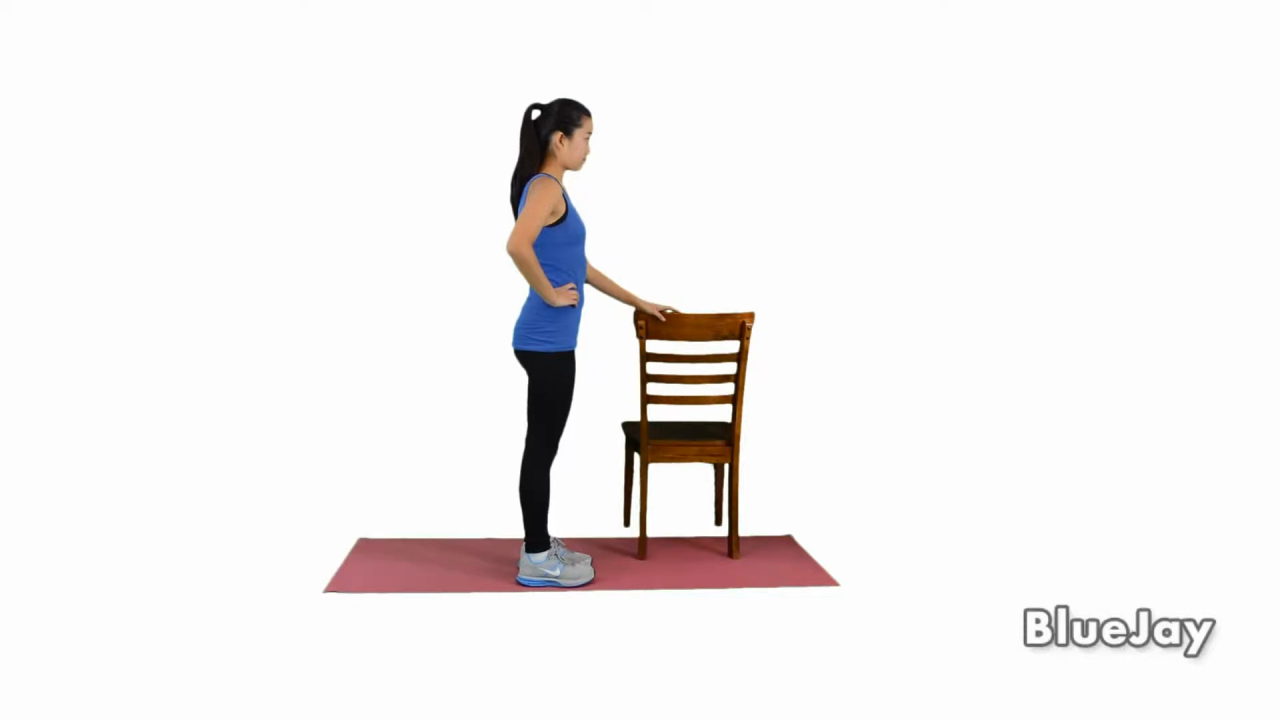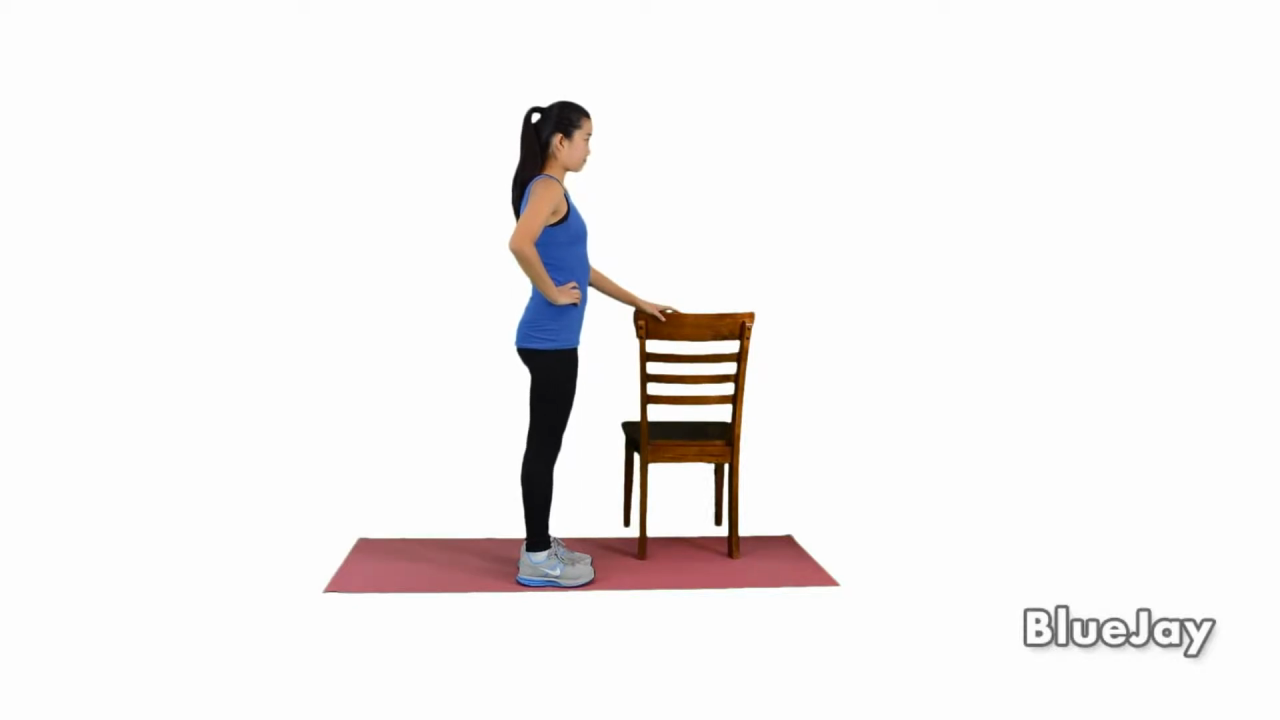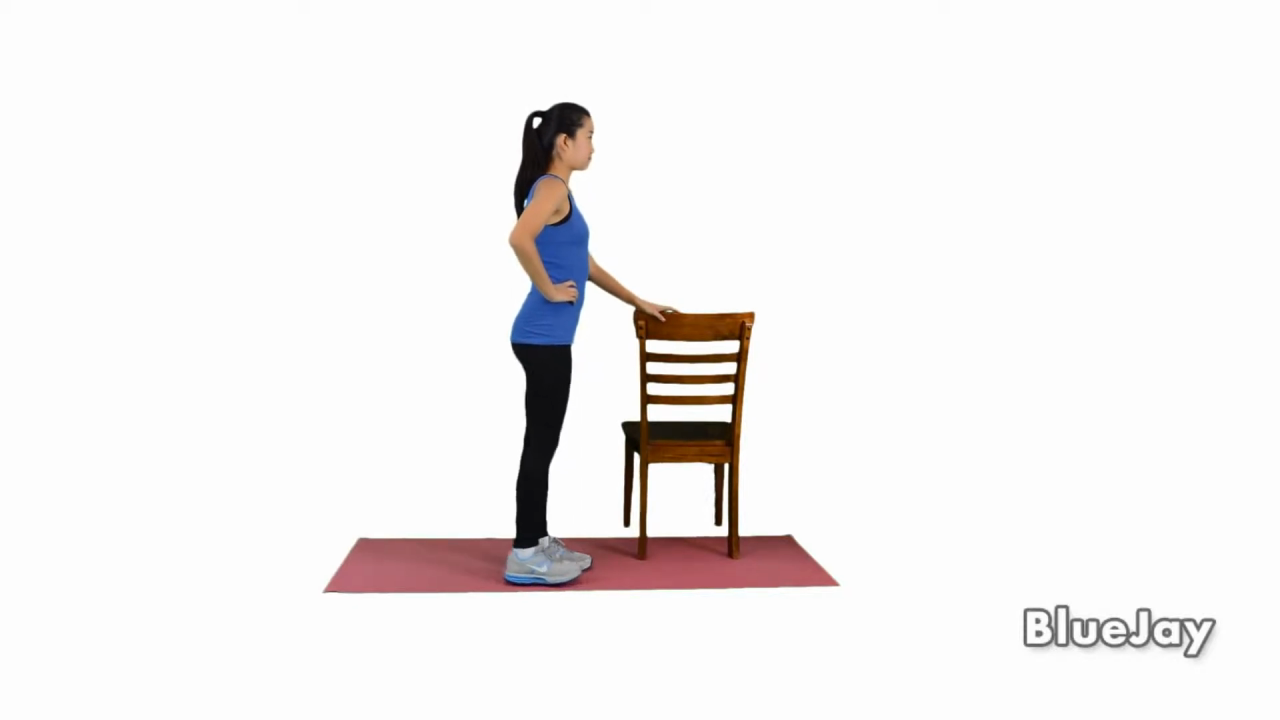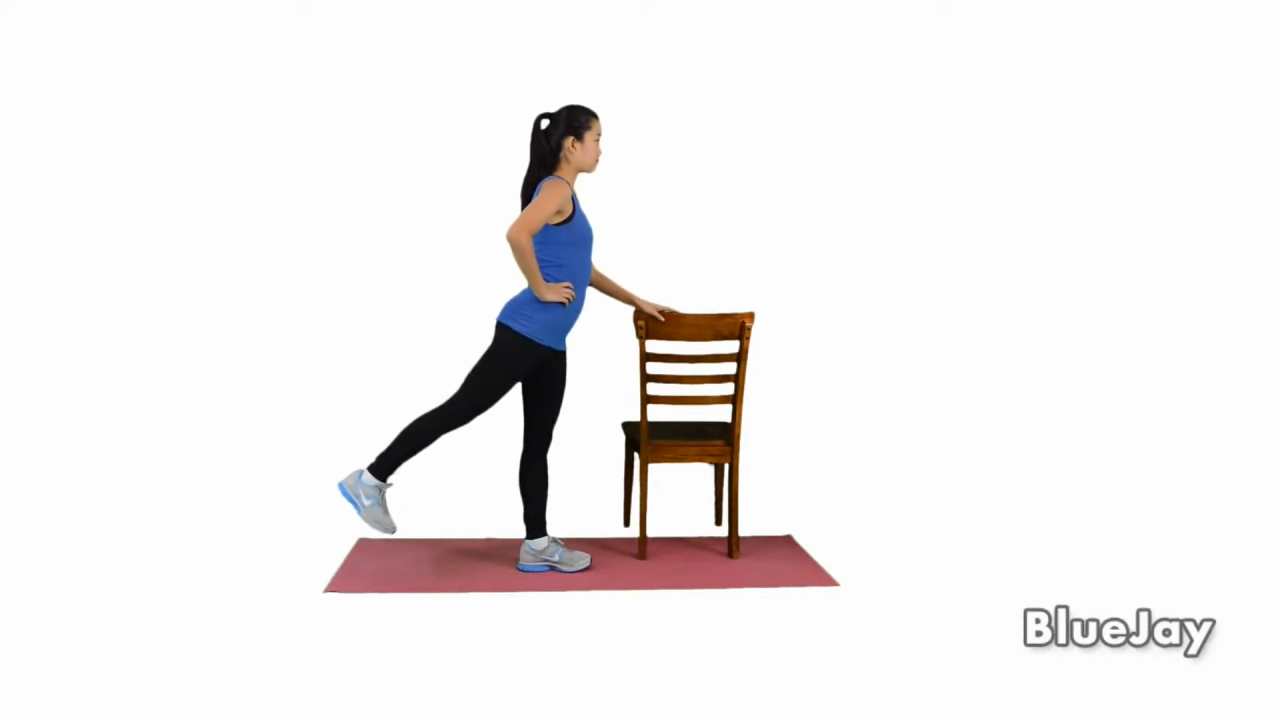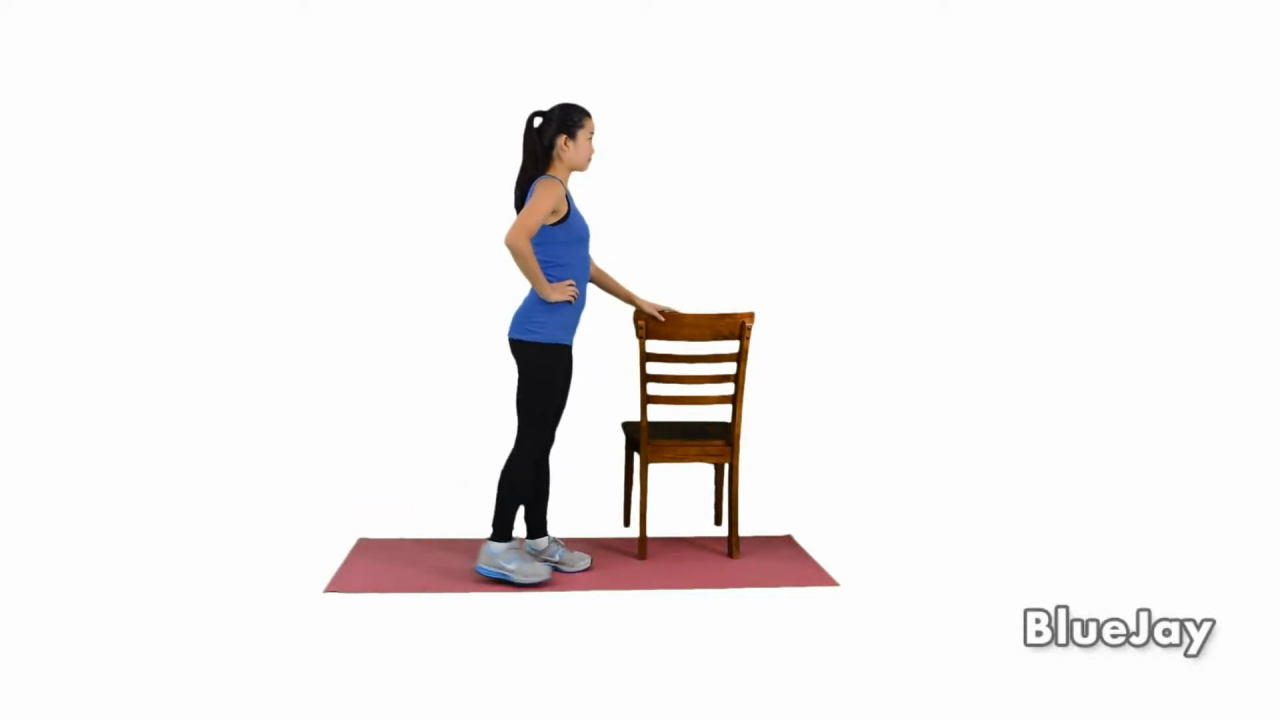
dt=1s
person 1, frame 1
left shoulder: (550, 189)
right shoulder: (545, 187)
left elbow: (580, 267)
right elbow: (518, 245)
left wrist: (639, 303)
right wrist: (549, 295)
left hip: (552, 340)
right hip: (547, 340)
left knee: (544, 447)
right knee: (541, 448)
left ankle: (540, 546)
right ankle: (536, 560)
person 1, frame 2
left shoulder: (552, 190)
right shoulder: (547, 188)
left elbow: (581, 268)
right elbow: (520, 244)
left wrist: (640, 303)
right wrist: (552, 293)
left hip: (555, 339)
right hip: (550, 339)
left knee: (546, 445)
right knee: (543, 446)
left ankle: (541, 545)
right ankle: (536, 559)
person 1, frame 3
left shoulder: (558, 190)
right shoulder: (551, 187)
left elbow: (585, 264)
right elbow: (520, 239)
left wrist: (640, 303)
right wrist: (547, 290)
left hip: (550, 337)
right hip: (544, 336)
left knee: (543, 441)
right knee: (541, 442)
left ankle: (539, 542)
right ankle: (524, 554)
person 1, frame 4
left shoulder: (565, 193)
right shoulder: (556, 188)
left elbow: (582, 268)
right elbow: (517, 234)
left wrist: (636, 301)
right wrist: (540, 288)
left hip: (549, 342)
right hip: (527, 332)
left knee: (539, 443)
right knee: (459, 411)
left ankle: (537, 544)
right ankle: (371, 480)
person 1, frame 5
left shoulder: (558, 190)
right shoulder: (548, 187)
left elbow: (583, 264)
right elbow: (515, 238)
left wrist: (638, 302)
right wrist: (543, 289)
left hip: (553, 338)
right hip: (540, 335)
left knee: (540, 443)
right knee: (532, 441)
left ankle: (537, 541)
right ankle: (497, 547)
